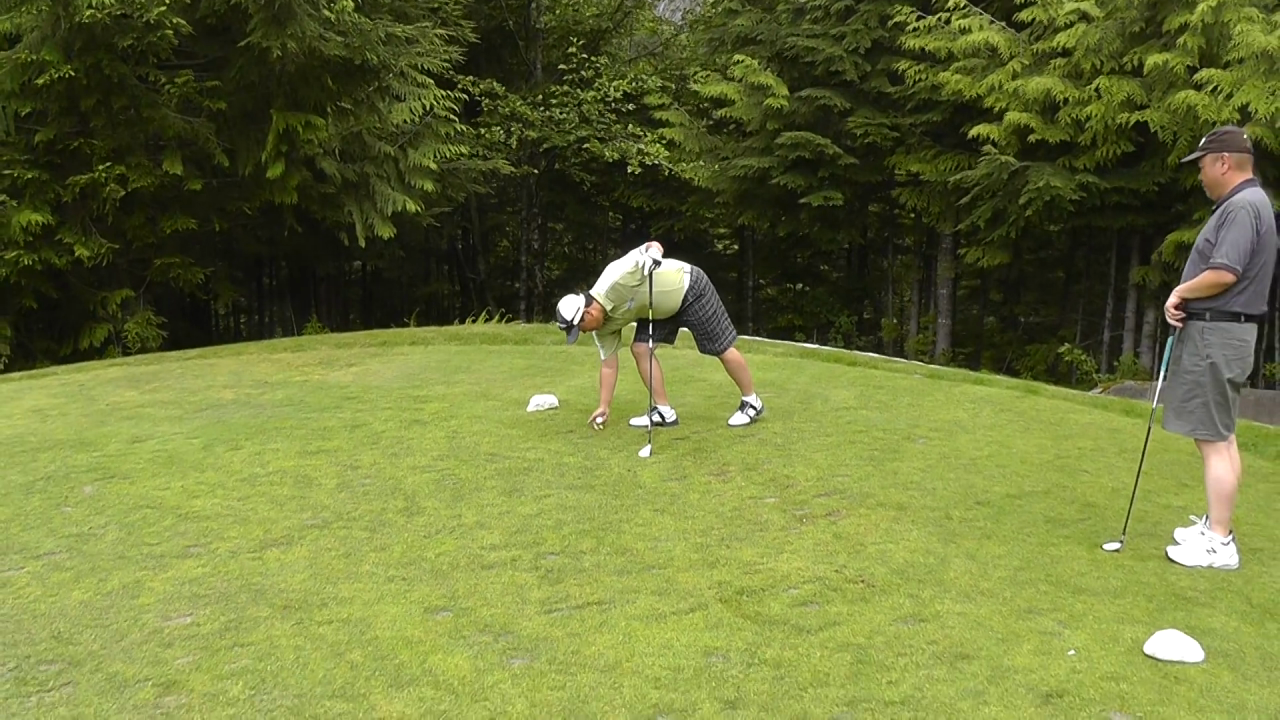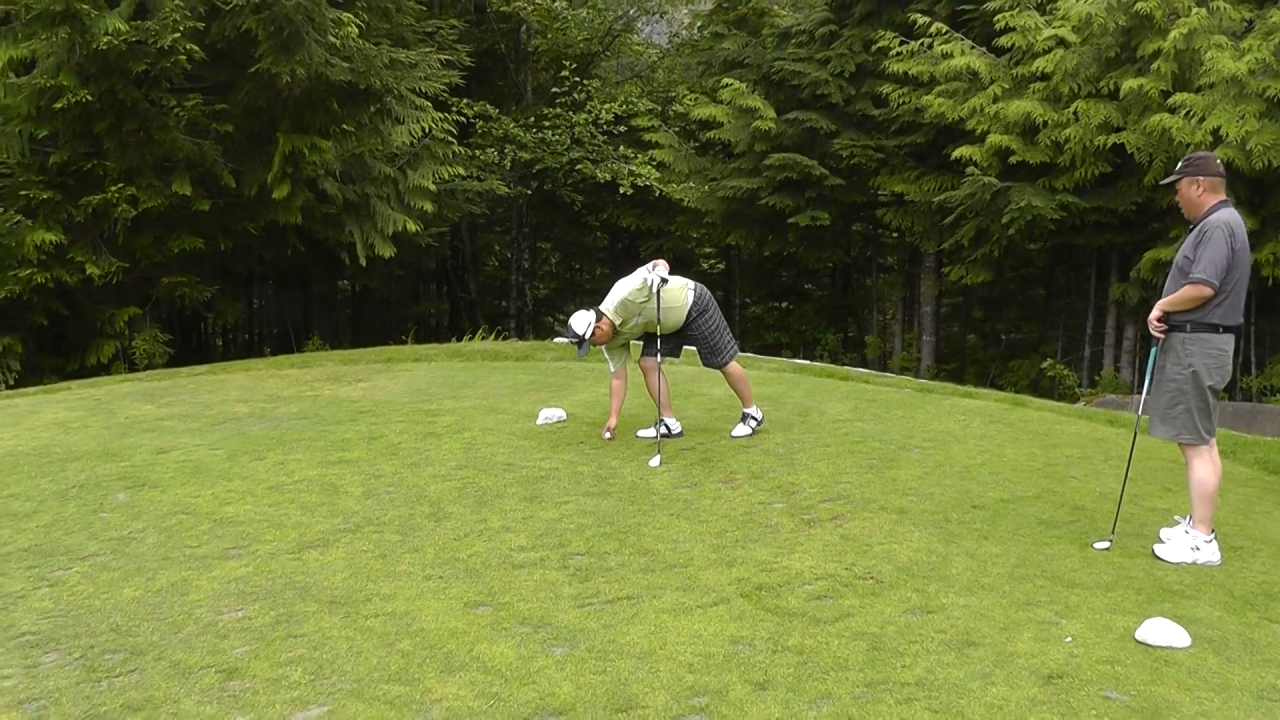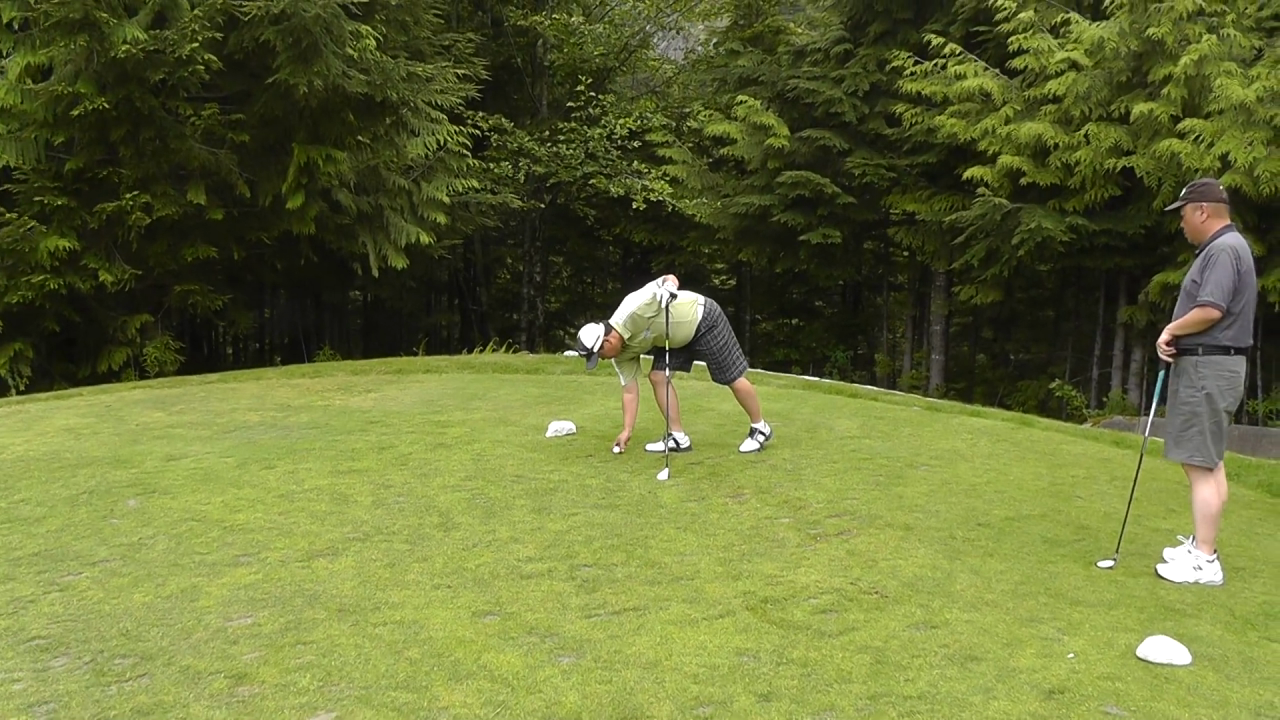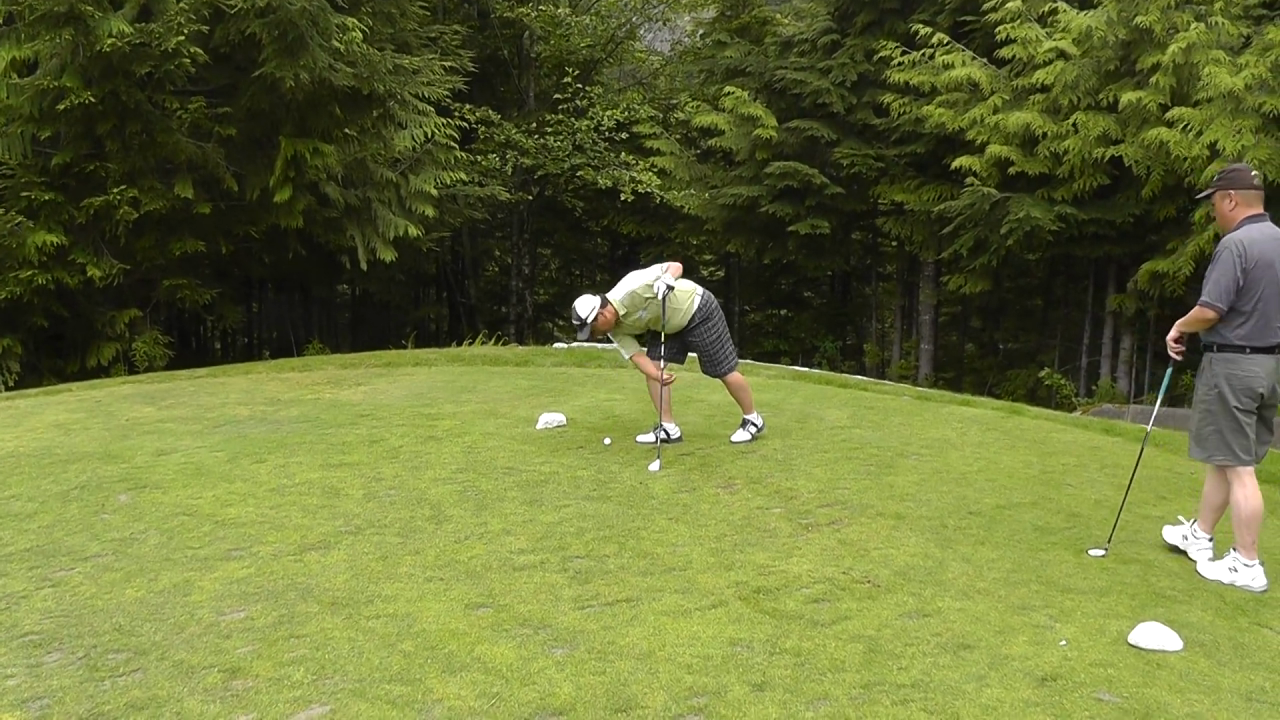
dt=1s
person 1, frame 1
left shoulder: (1243, 205)
right shoulder: (1240, 204)
left elbow: (1224, 273)
left wrist: (1180, 292)
right wrist: (1185, 299)
left hip: (1216, 333)
right hip: (1215, 330)
left knee: (1213, 439)
right knee: (1220, 436)
left ankle: (1219, 542)
right ankle: (1215, 526)
person 1, frame 2
left shoulder: (1218, 225)
right shoulder: (1216, 223)
left elbow: (1202, 288)
left wrist: (1162, 306)
right wrist: (1168, 313)
left hip: (1197, 344)
right hip: (1197, 341)
left knee: (1196, 443)
right knee: (1202, 440)
left ankle: (1202, 541)
right ankle: (1199, 525)
person 1, frame 3
left shoulder: (1224, 248)
right shoulder: (1221, 248)
left elbow: (1210, 310)
left wrist: (1170, 330)
right wrist: (1176, 336)
left hip: (1207, 367)
right hip: (1208, 365)
left knee: (1201, 465)
right knee: (1209, 462)
left ankle: (1204, 560)
right ankle: (1201, 545)
person 1, frame 4
left shoulder: (1236, 244)
left elbow: (1210, 311)
left wrist: (1179, 327)
left hip: (1231, 365)
left knee: (1237, 467)
right knee: (1224, 457)
right ankle: (1199, 535)
person 2, frame 1
left shoulder: (615, 279)
right shoulder: (605, 325)
left elbow: (654, 245)
right elbow: (609, 364)
left wrist: (653, 252)
right wrist: (604, 406)
left hip: (690, 288)
left knee: (722, 348)
right knee: (640, 349)
left ankle: (751, 402)
right ankle: (663, 411)
person 2, frame 2
left shoulder: (624, 297)
right shoulder: (614, 338)
left elbow: (660, 263)
right elbow: (618, 376)
left wrist: (660, 270)
right wrist: (613, 417)
left hip: (693, 304)
left knee: (724, 362)
right knee: (647, 363)
left ankle: (752, 414)
right ankle: (669, 423)
person 2, frame 3
left shoulder: (633, 312)
right shoulder: (623, 352)
left elbow: (671, 278)
right elbow: (630, 390)
left wrist: (669, 286)
right wrist: (627, 429)
left hip: (703, 319)
left knee: (733, 378)
right knee: (657, 377)
left ankle: (760, 428)
right ankle: (678, 437)
person 2, frame 4
left shoulder: (630, 290)
right shoulder: (615, 327)
left elbow: (676, 266)
right elbow: (637, 356)
left wrist: (668, 278)
right wrist: (656, 376)
left hip: (699, 312)
left knee: (725, 370)
right knee: (653, 365)
left ankle: (752, 419)
right ankle: (668, 427)
